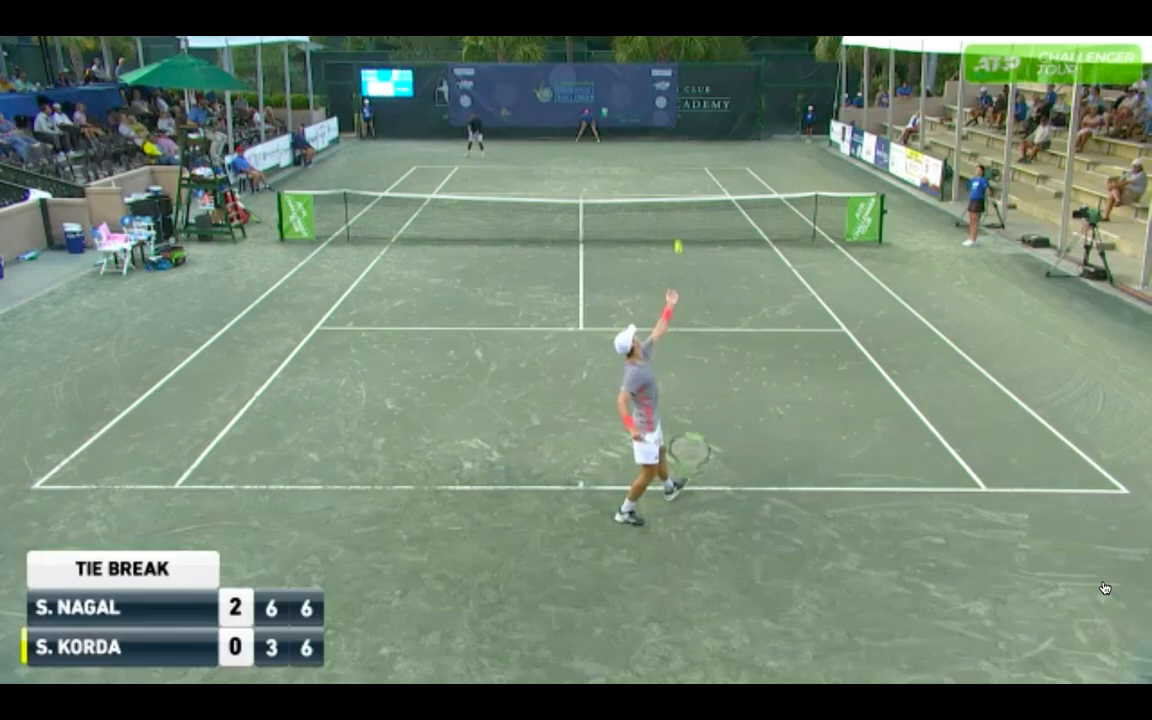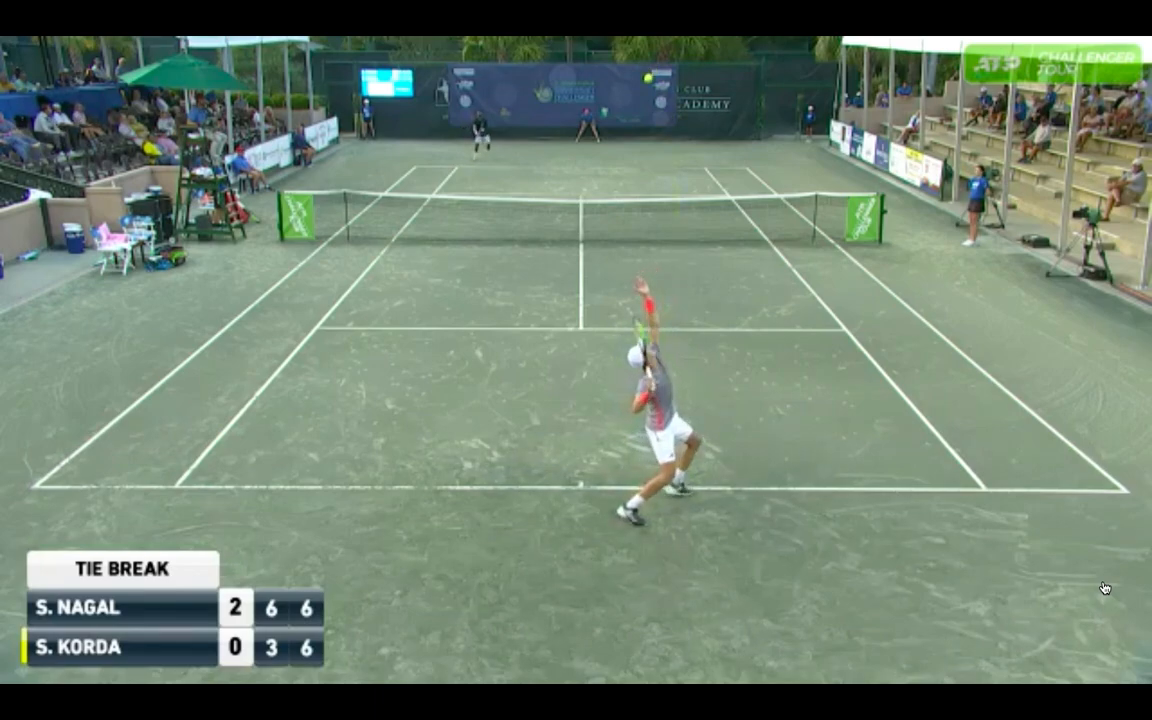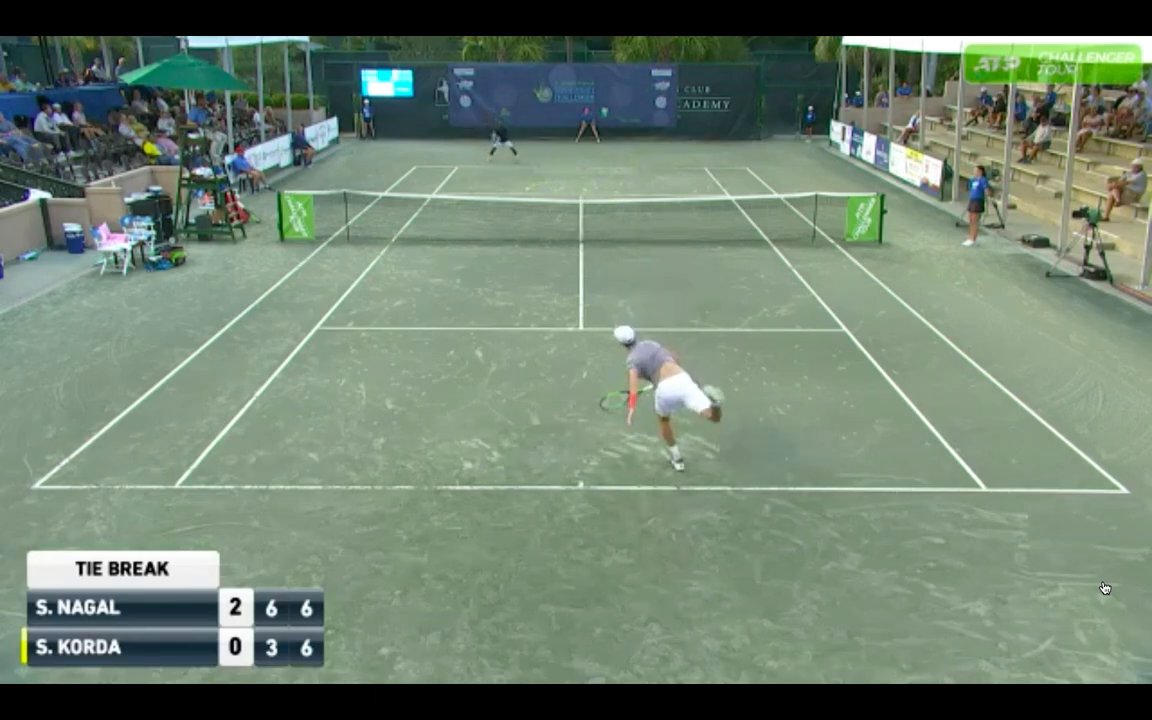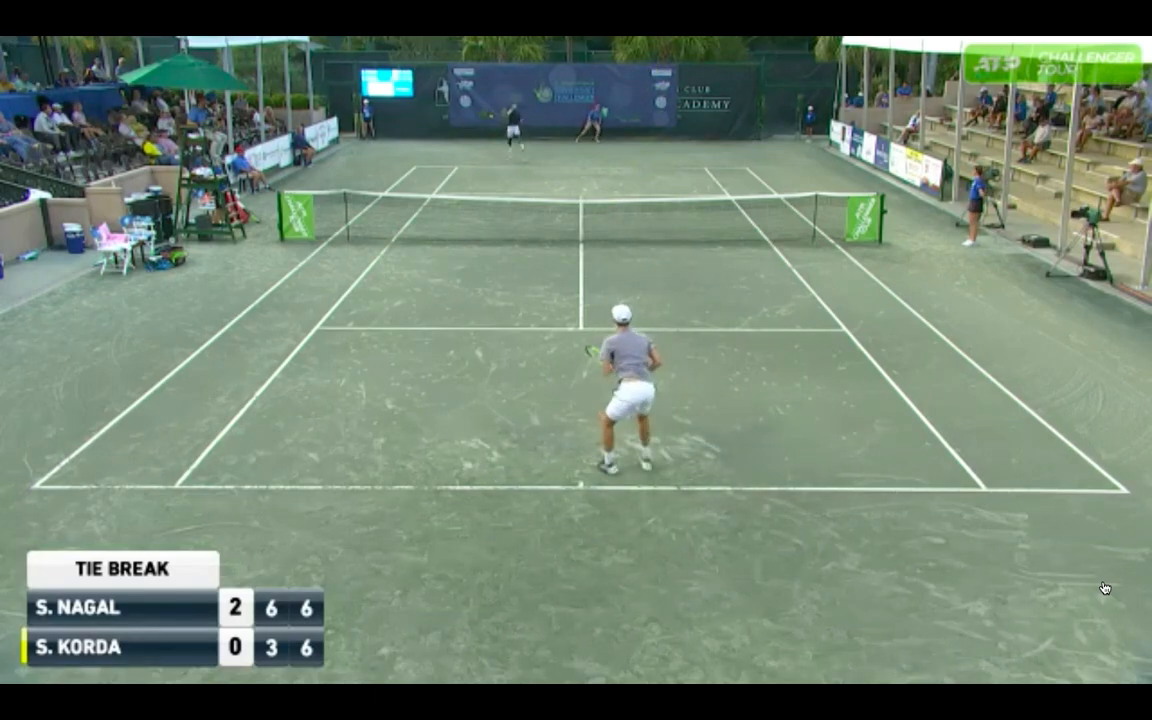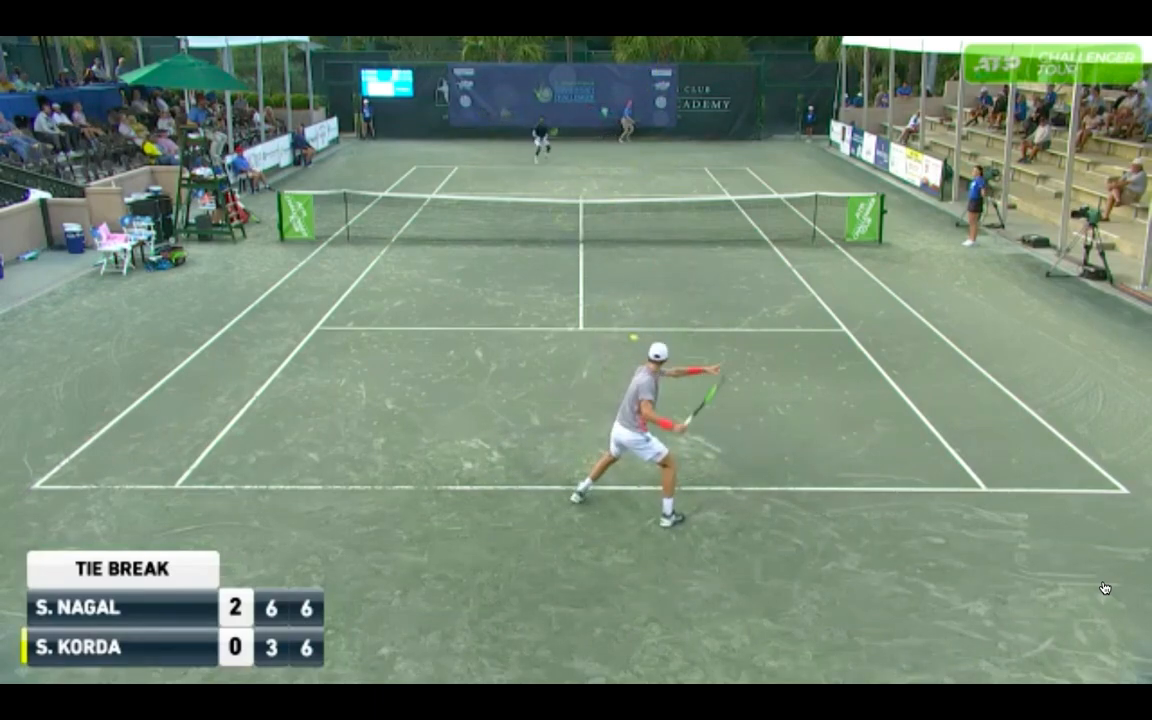
dt=0.7s
person 1, frame 1
left shoulder: (642, 353)
right shoulder: (633, 372)
left elbow: (658, 331)
right elbow: (621, 402)
left wrist: (669, 307)
right wrist: (631, 428)
left hip: (650, 422)
right hip: (645, 427)
left knee: (660, 453)
right knee: (648, 474)
left ankle: (670, 488)
right ankle: (625, 512)
person 1, frame 2
left shoulder: (653, 355)
right shoulder: (647, 382)
left elbow: (654, 324)
right elbow: (635, 409)
left wrist: (646, 297)
right wrist: (647, 394)
left hip: (672, 419)
right hip: (660, 429)
left knee: (695, 442)
right knee: (664, 475)
left ankle: (677, 484)
right ankle: (629, 508)
person 1, frame 3
left shoulder: (632, 359)
right shoulder: (650, 344)
left elbow: (633, 380)
right elbow: (675, 358)
left wrist: (631, 408)
left hip: (665, 388)
right hip: (682, 379)
left knee: (663, 419)
right knee: (713, 415)
left ankle: (677, 458)
right ankle: (712, 399)
person 1, frame 4
left shoulder: (610, 341)
right shoulder: (643, 338)
left elbow: (606, 372)
right elbow: (658, 362)
left hip: (628, 390)
right hip: (647, 388)
left knee: (606, 422)
right knee: (642, 417)
left ankle: (609, 463)
right ankle: (646, 458)
person 1, frame 5
left shoulder: (643, 370)
right shoulder: (647, 381)
left elbow: (674, 372)
right elbow: (646, 413)
left wrist: (704, 369)
right wrist: (672, 426)
left hip: (618, 428)
right hip: (634, 435)
left knee: (611, 456)
right knee: (670, 465)
left ankle: (581, 491)
right ankle: (667, 515)
